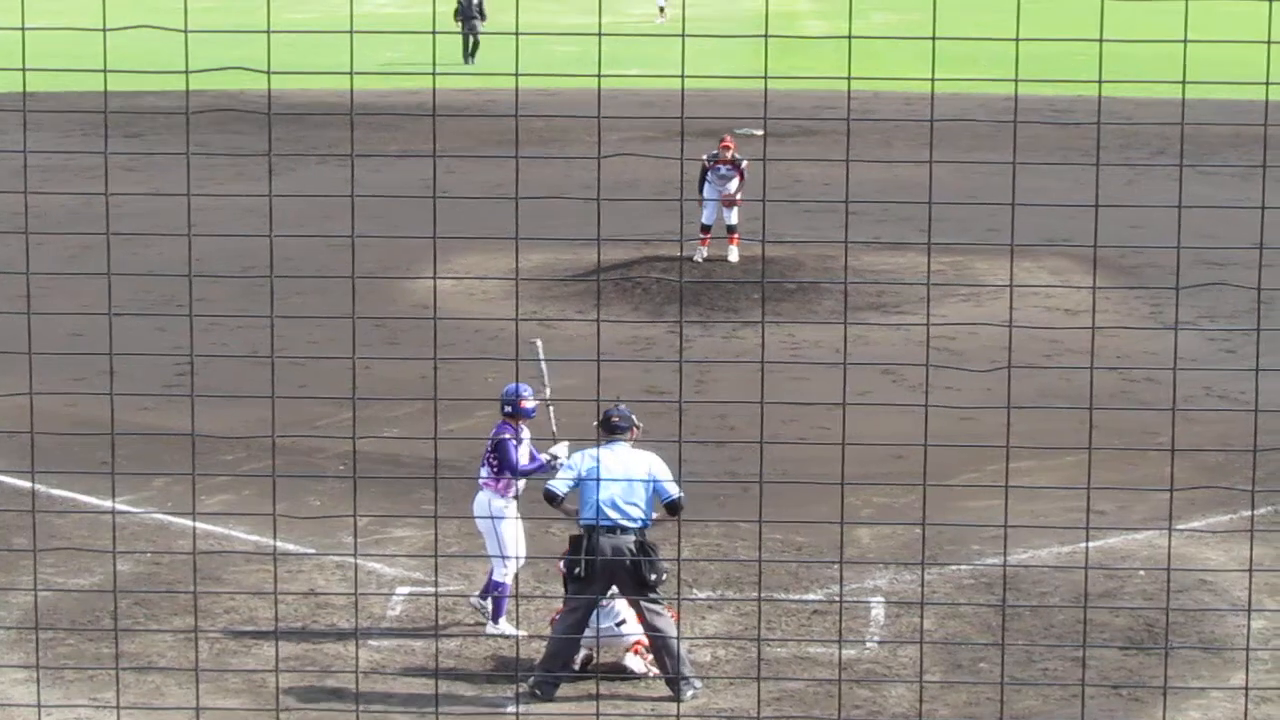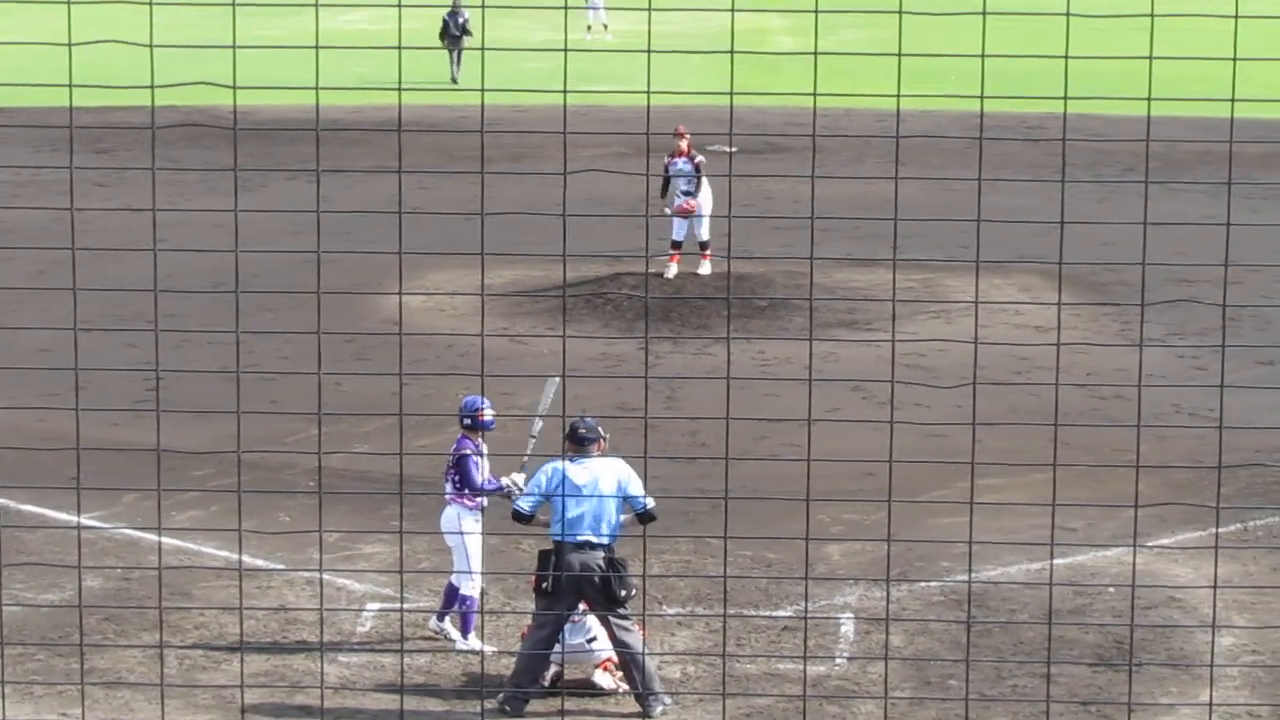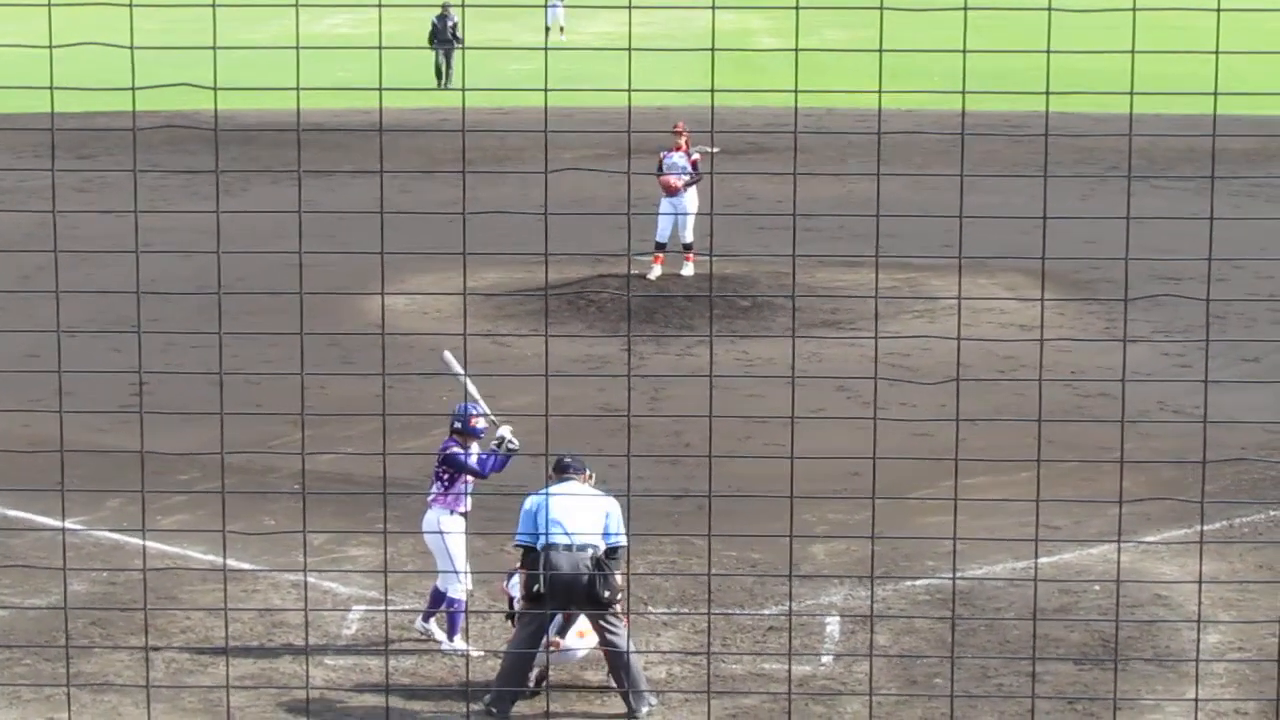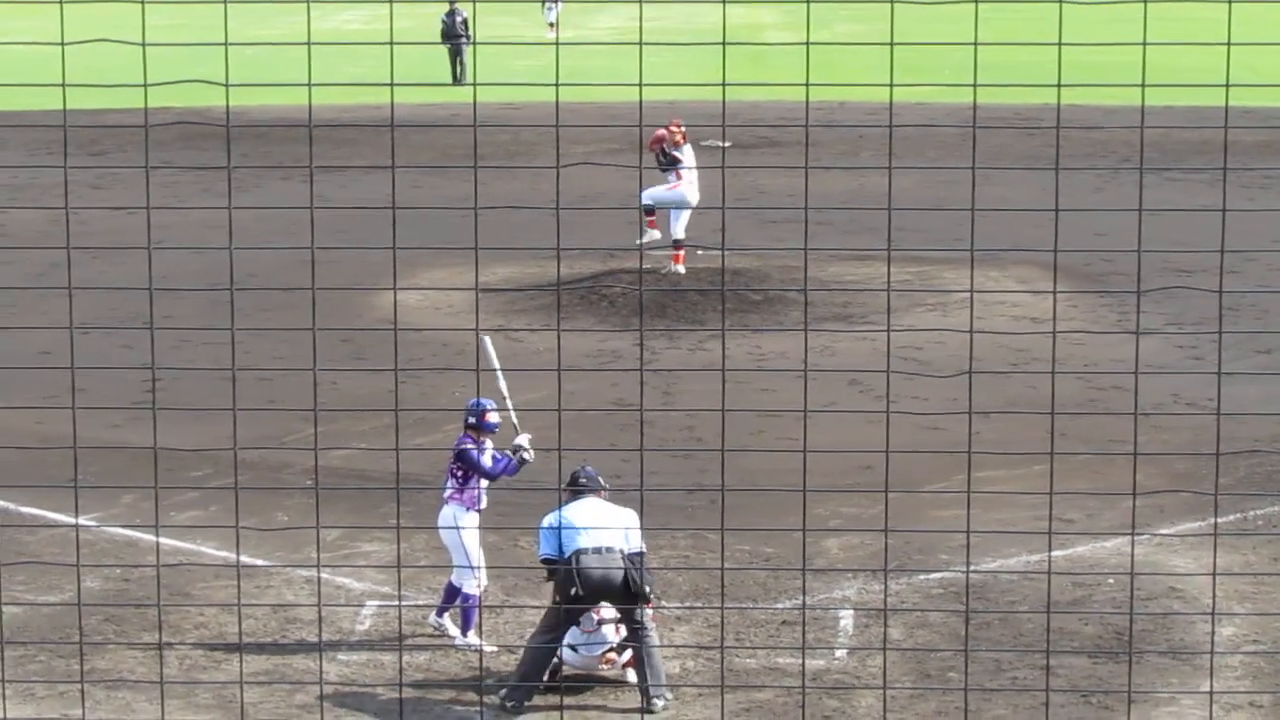
dt=1s
person 1, frame 1
left shoulder: (583, 458)
right shoulder: (649, 460)
left elbow: (552, 494)
right elbow: (675, 504)
left wrist: (576, 514)
left hip: (593, 545)
right hip: (632, 546)
left knee: (572, 615)
right knee: (655, 615)
left ankle: (545, 682)
right ankle: (683, 682)
person 1, frame 2
left shoulder: (552, 471)
right shoulder: (618, 469)
left elbow: (520, 514)
right elbow: (647, 513)
left hip: (562, 562)
right hip: (600, 563)
left knee: (541, 632)
right knee: (624, 632)
person 1, frame 3
left shoulder: (536, 499)
right shoulder: (606, 500)
left elbow: (528, 553)
right elbow: (615, 552)
left wrist: (526, 595)
right wrist: (612, 590)
left hip: (550, 565)
right hip: (590, 566)
left knee: (526, 634)
right knee: (615, 634)
person 1, frame 4
left shoulder: (554, 518)
right shoulder: (625, 513)
left elbow: (552, 563)
right elbow: (636, 556)
left wrist: (561, 593)
right wrist: (639, 587)
left hip: (580, 572)
right hip: (620, 571)
left knee: (547, 634)
right knee: (643, 630)
left ankle: (515, 697)
right ankle: (655, 696)
person 2, frame 1
left shoulder: (521, 431)
right shoulder: (504, 435)
left elbow: (534, 462)
right elbow: (517, 470)
left wrist: (554, 460)
right wrist: (547, 456)
left hip: (506, 503)
right hip: (494, 504)
left knee: (516, 558)
right knee: (506, 564)
left ankle: (483, 597)
right ankle: (497, 623)
person 2, frame 2
left shoulder: (478, 445)
right shoulder: (465, 449)
left elbow: (484, 479)
right elbow: (476, 488)
left wrist: (507, 484)
right wrist: (508, 483)
left hip: (470, 517)
right hip: (461, 517)
left knee: (462, 573)
right knee: (472, 578)
left ankle: (441, 620)
right ankle: (466, 639)
person 2, frame 3
left shoulder: (470, 448)
right shoulder: (451, 451)
left elbow: (493, 467)
right elbow: (481, 472)
left wrist: (507, 450)
right wrist: (498, 443)
left hip: (453, 520)
right hip: (442, 521)
left knee: (449, 577)
right knee: (459, 580)
left ankle: (426, 621)
right ankle: (452, 640)
person 2, frame 4
left shoulder: (484, 445)
right shoulder: (465, 448)
left elbow: (507, 469)
right elbow: (492, 474)
left wrist: (521, 458)
right wrist: (513, 450)
left hip: (466, 517)
right hip: (458, 517)
left knee: (464, 572)
right knee: (475, 577)
left ankle: (440, 617)
right ankle: (466, 636)
